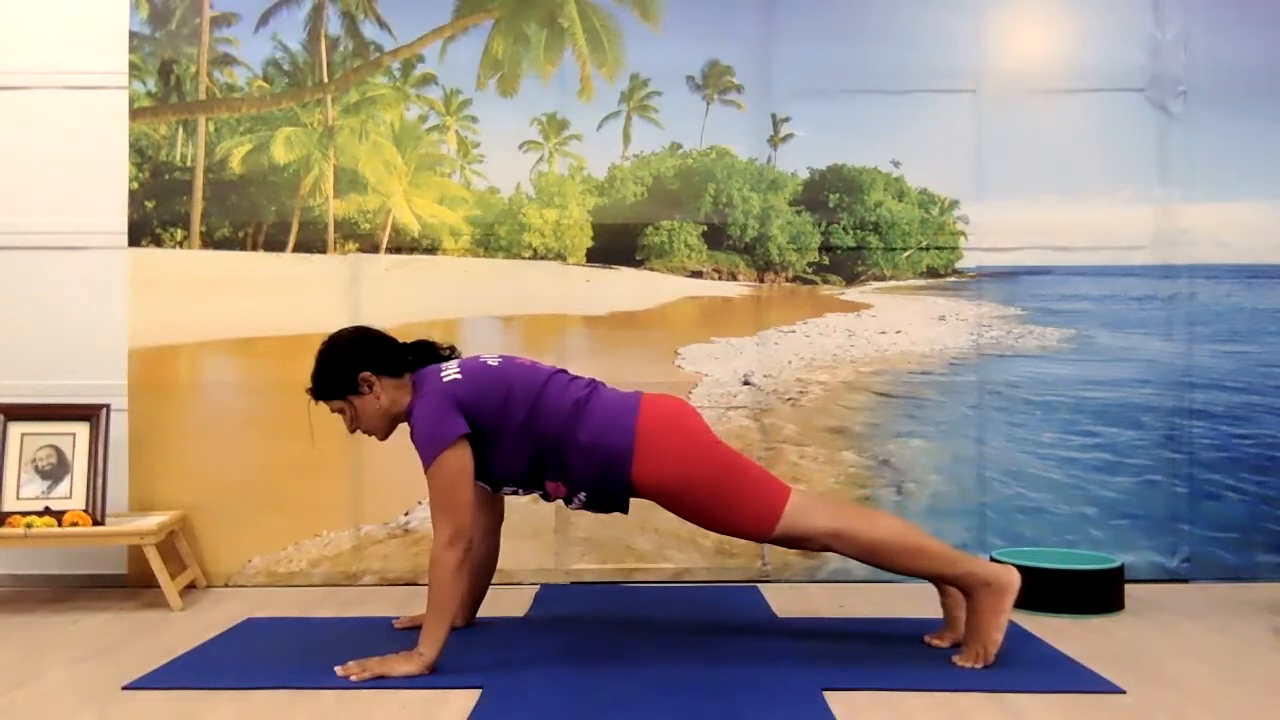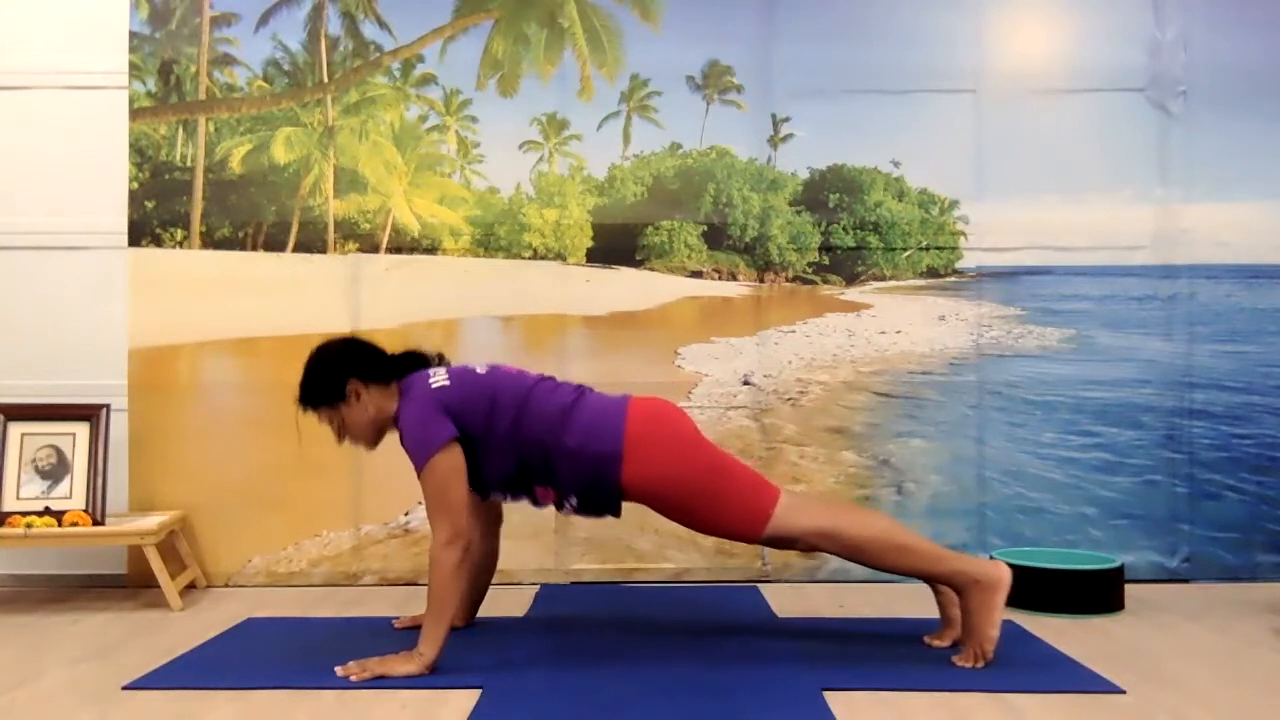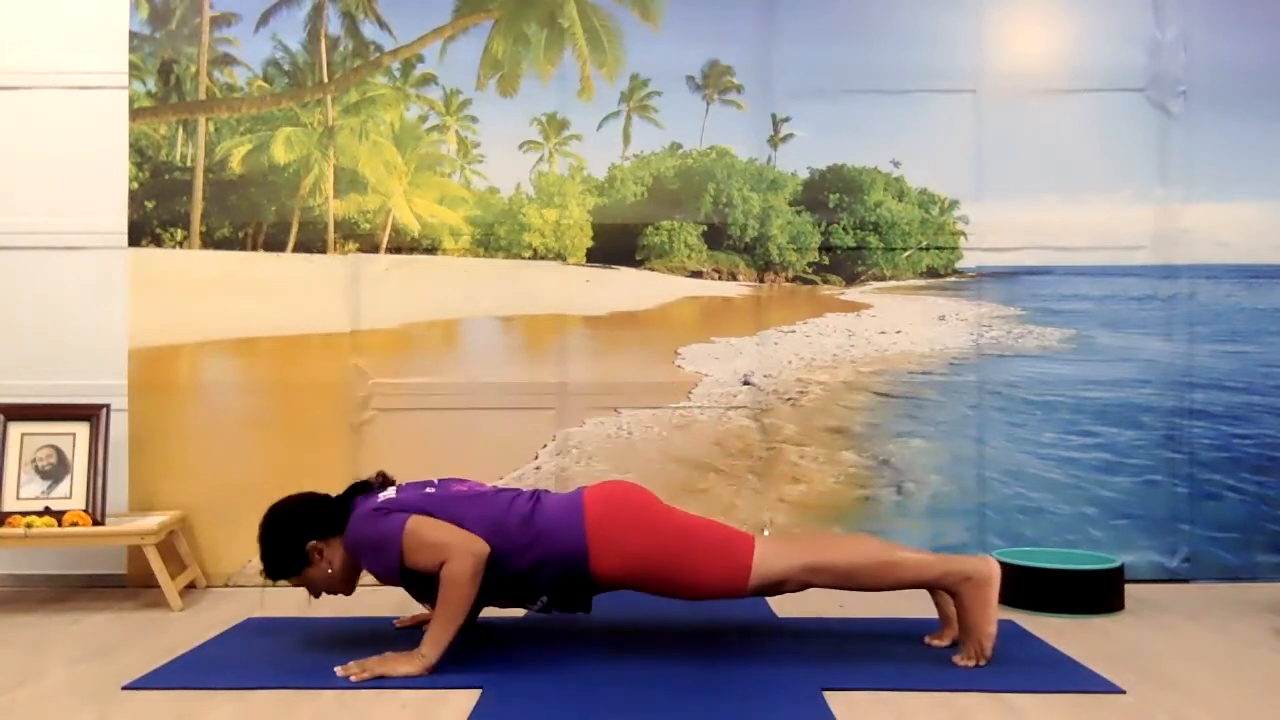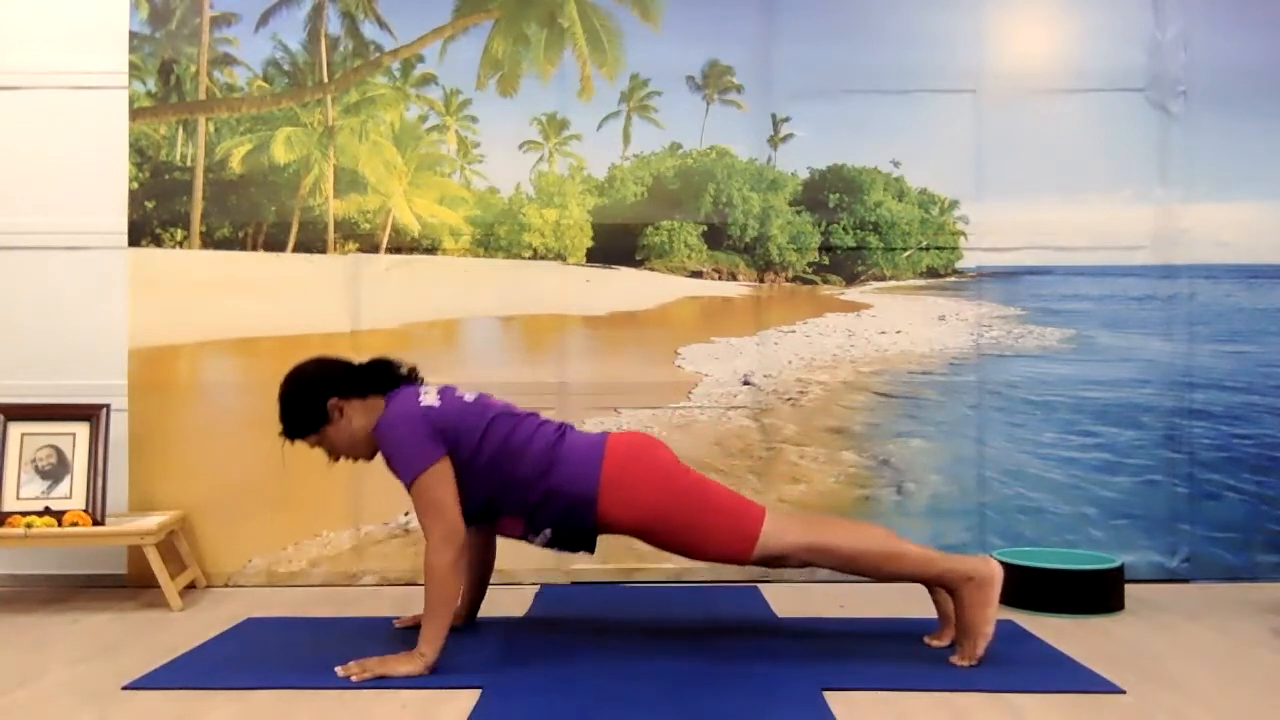
dt=0.7s
person 1, frame 1
left shoulder: (430, 405)
right shoulder: (453, 388)
left elbow: (453, 538)
right elbow: (486, 520)
left wrist: (422, 652)
right wrist: (460, 614)
left hip: (654, 449)
right hip: (649, 434)
left knee: (811, 524)
right knee: (804, 521)
left ankle: (981, 577)
right ankle: (952, 577)
person 1, frame 2
left shoulder: (416, 408)
right shoulder: (442, 397)
left elbow: (453, 539)
right elbow: (485, 521)
left wrist: (422, 654)
right wrist: (459, 613)
left hip: (641, 452)
right hip: (639, 434)
left knee: (799, 524)
right knee: (792, 524)
left ankle: (970, 574)
right ankle: (946, 574)
person 1, frame 3
left shoulder: (368, 530)
right shoulder: (389, 504)
left elbow: (469, 553)
left wrist: (425, 652)
right wrist: (452, 613)
left hip: (608, 536)
right hip: (603, 518)
left knee: (786, 564)
right knee: (778, 562)
left ankle: (961, 572)
right ankle: (941, 573)
person 1, frame 4
left shoulder: (399, 422)
right shoulder: (421, 409)
left elbow: (446, 541)
right elbow: (481, 520)
left wrist: (423, 654)
right wrist: (463, 613)
left hip: (624, 486)
right hip: (622, 470)
left knee: (786, 541)
right knee: (783, 540)
left ankle: (963, 572)
right ankle: (942, 573)
